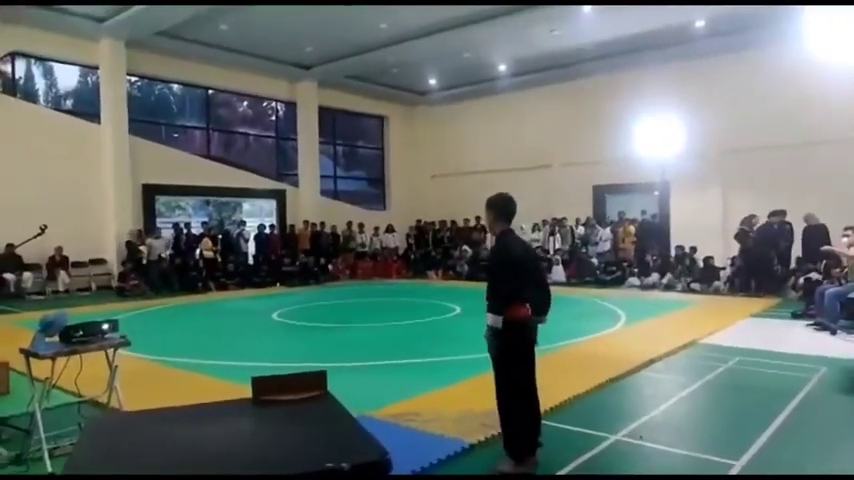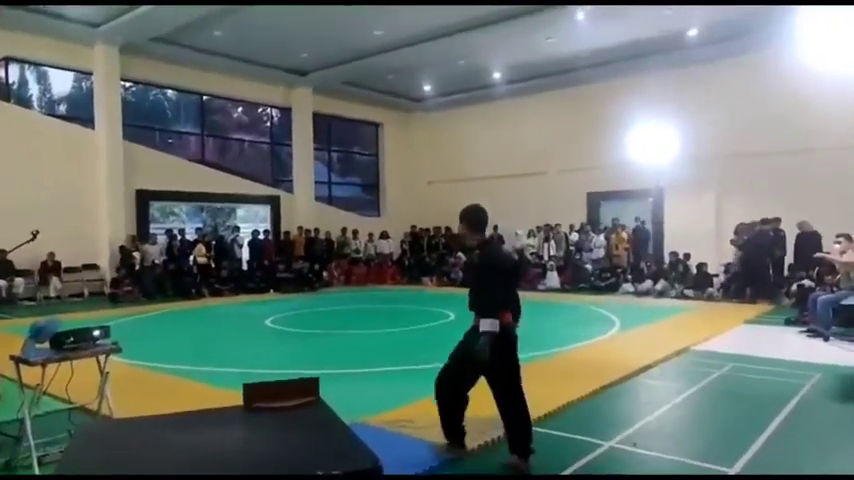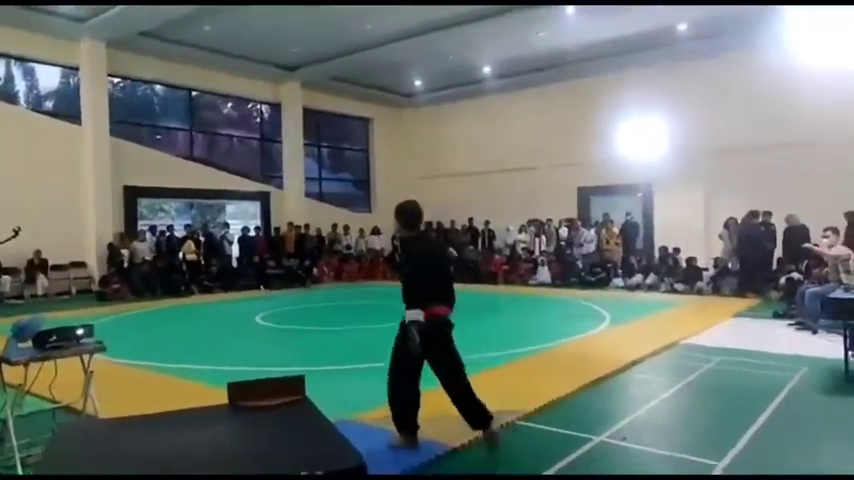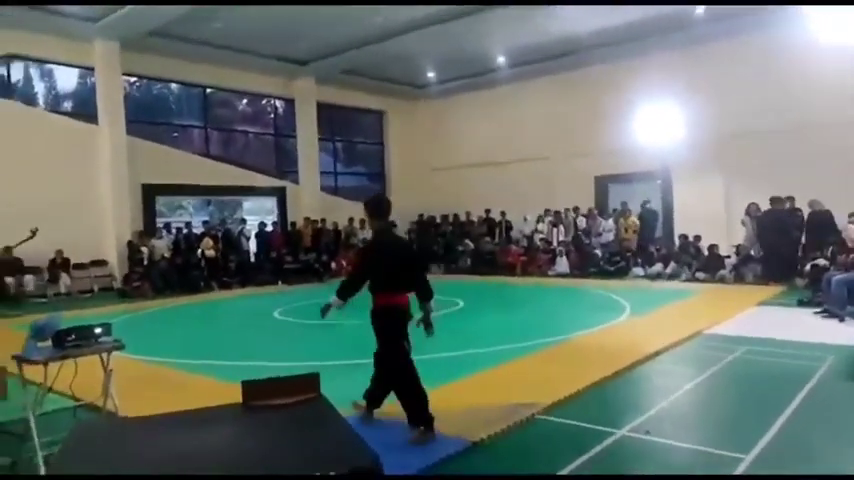
dt=0.4s
person 1, frame 1
left shoulder: (500, 250)
right shoulder: (524, 248)
left elbow: (498, 295)
right elbow: (542, 288)
left wrist: (492, 329)
right wrist: (536, 319)
left hip: (508, 326)
right hip: (524, 324)
left knee: (510, 392)
right knee: (525, 388)
left ankle: (520, 458)
right ankle: (529, 450)
person 1, frame 2
left shoulder: (485, 258)
right shoulder: (501, 255)
left elbow: (489, 300)
left wrist: (485, 336)
left hip: (488, 330)
right hip: (505, 330)
left knee: (448, 384)
right knee: (510, 394)
left ankle: (455, 442)
right ankle: (521, 455)
person 1, frame 3
left shoulder: (411, 251)
right shoulder: (435, 247)
left elbow: (413, 293)
left wrist: (412, 327)
left hip: (420, 321)
right hip: (440, 319)
left knee: (401, 378)
right knee: (453, 376)
left ankle: (408, 434)
right ankle: (484, 424)
person 1, frame 4
left shoulder: (373, 247)
right shoulder: (402, 245)
left elbow: (355, 278)
right elbow: (420, 280)
left wrist: (333, 303)
right wrist: (426, 312)
left hip: (385, 310)
right hip: (402, 308)
left knee: (400, 366)
right knee: (386, 359)
left ankle: (424, 424)
right ankle: (370, 405)
